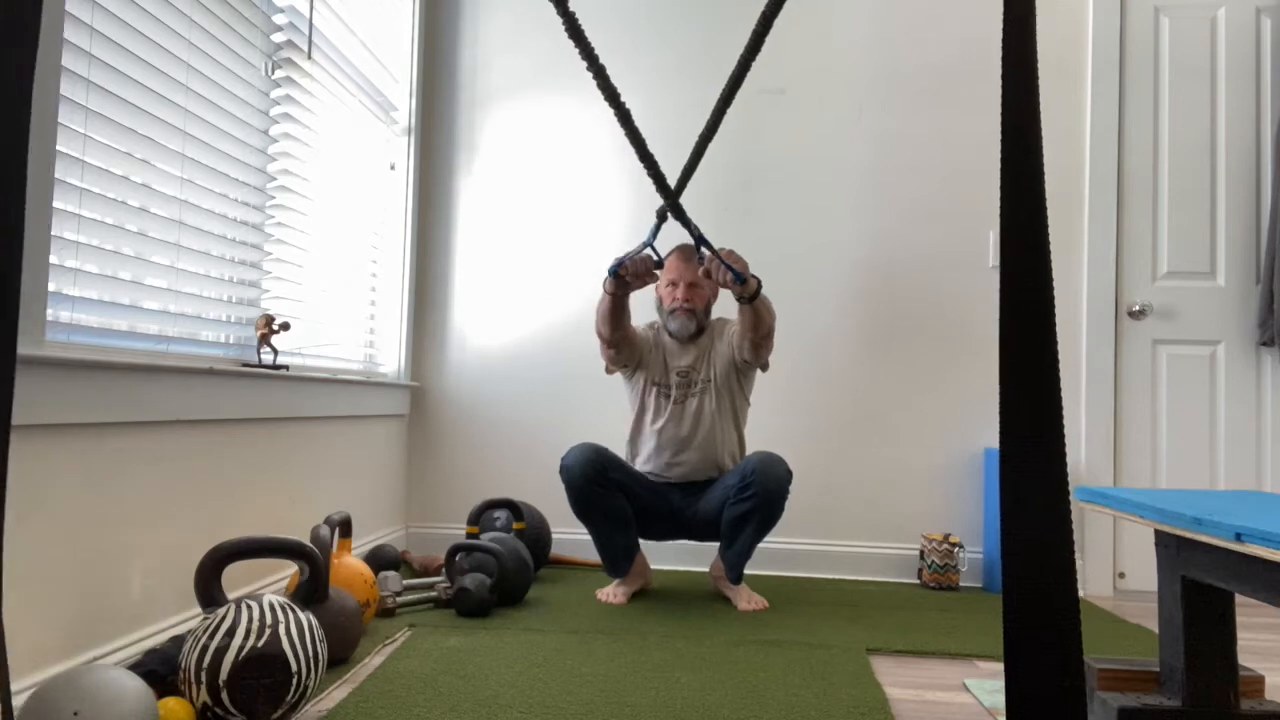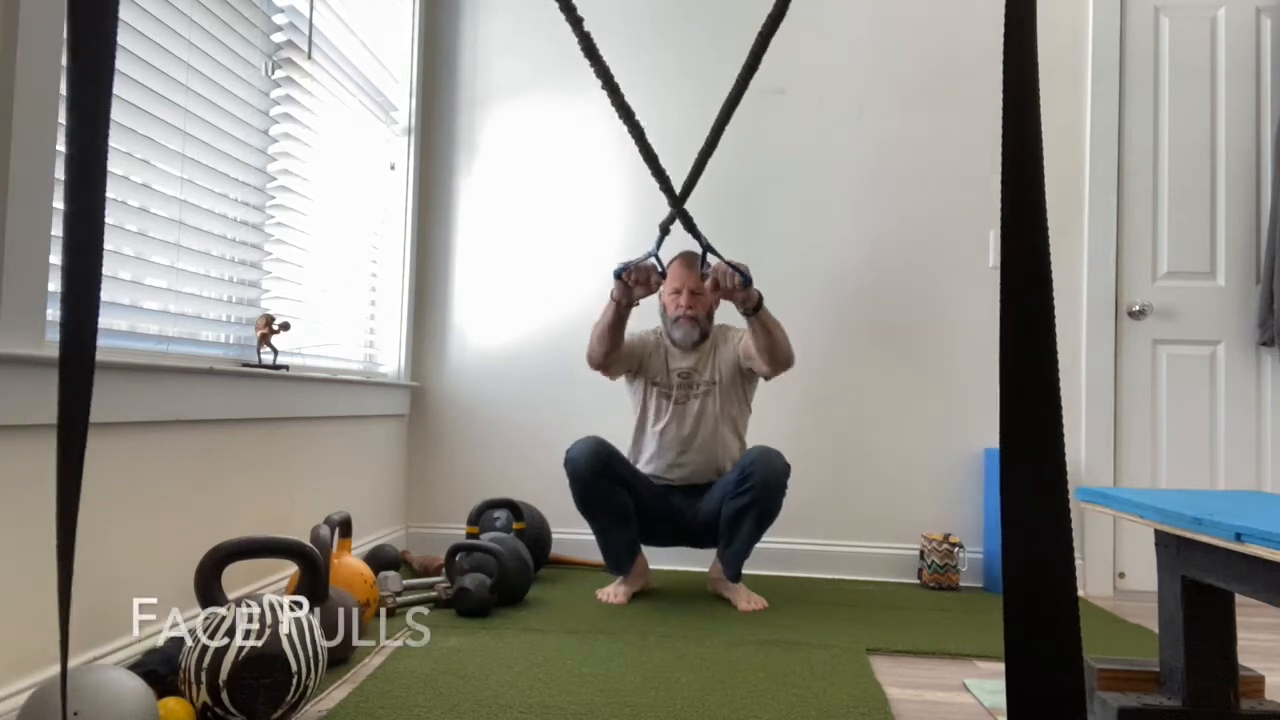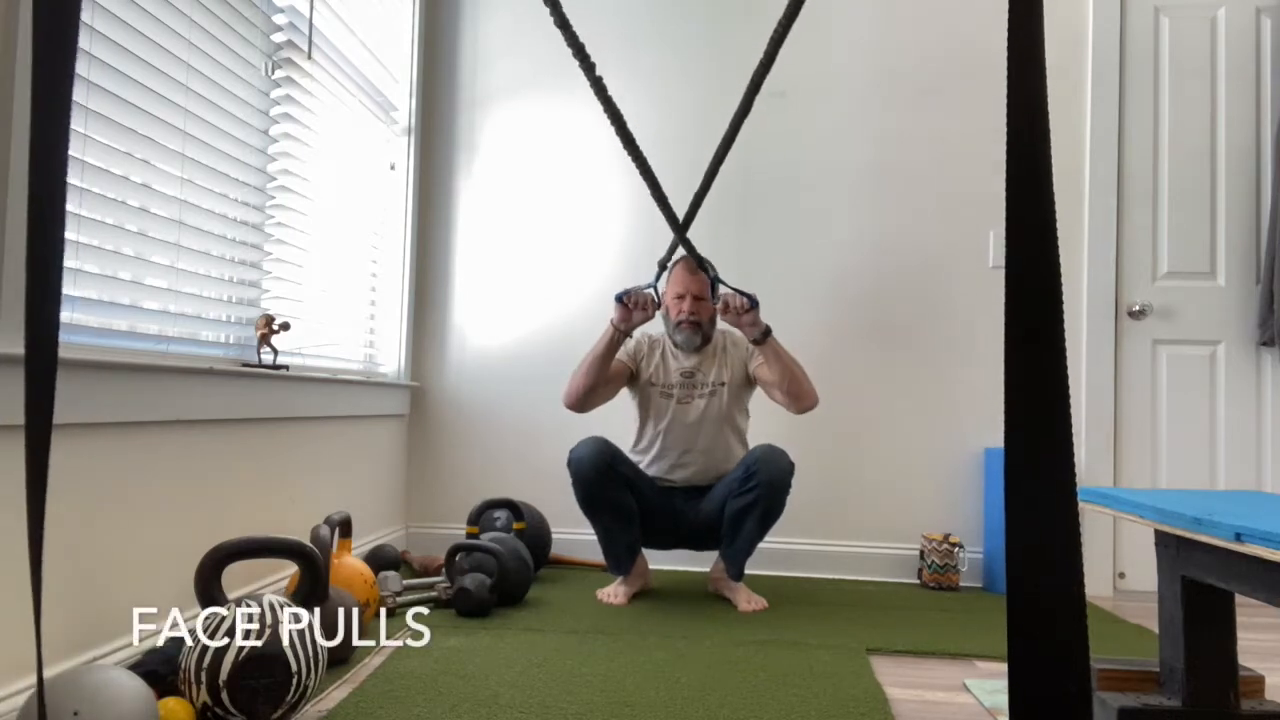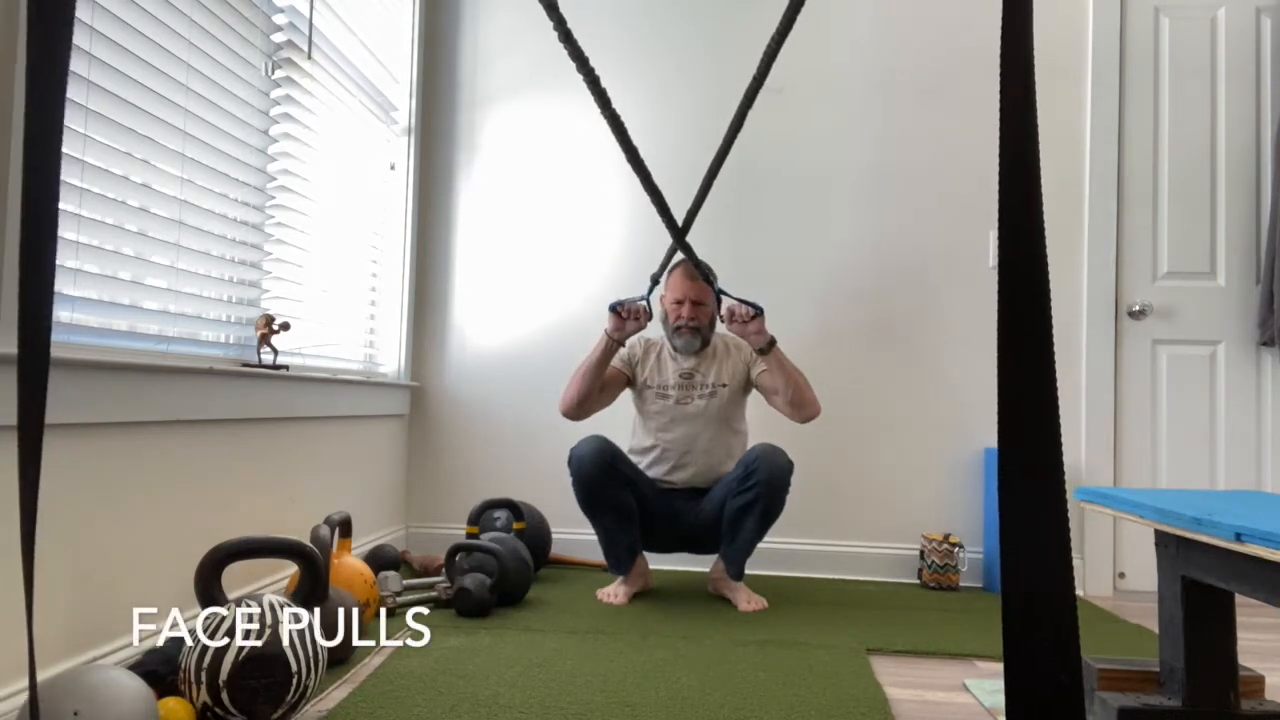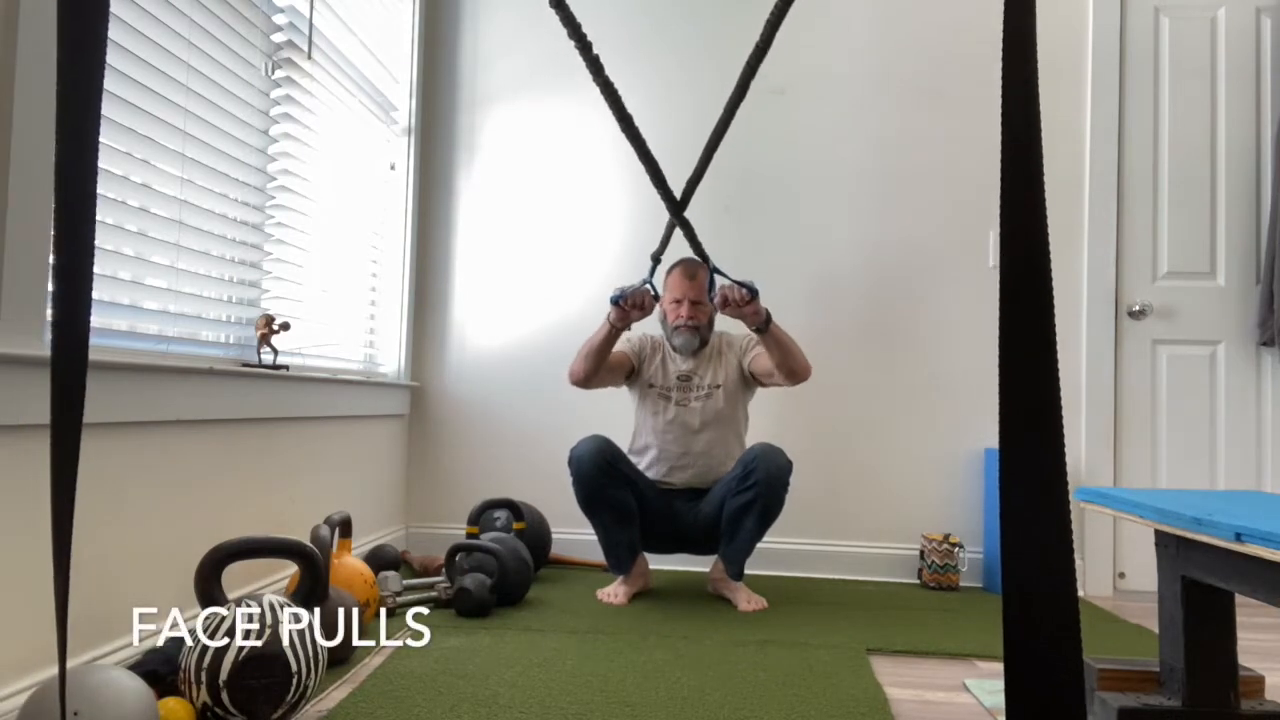
dt=0.5s
person 1, frame 1
left shoulder: (731, 341)
right shoulder: (640, 344)
left elbow: (761, 331)
right elbow: (610, 334)
left wrist: (747, 288)
right wrist: (616, 288)
left hip: (715, 498)
right hip: (648, 496)
left knee: (770, 471)
right knee: (580, 462)
left ankle: (728, 573)
right ankle: (629, 571)
person 1, frame 2
left shoulder: (734, 347)
right shoulder: (643, 347)
left elbow: (780, 360)
right elbow: (599, 357)
left wrist: (750, 303)
right wrist: (621, 299)
left hip: (714, 503)
right hip: (649, 501)
left knee: (768, 464)
right knee: (584, 455)
left ankle: (727, 573)
right ankle: (629, 569)
person 1, frame 3
left shoulder: (740, 350)
right shoulder: (641, 349)
left elbow: (803, 401)
right elbow: (576, 400)
left wrist: (757, 331)
right wrist: (618, 329)
left hip: (716, 505)
right hip: (651, 503)
left knee: (772, 462)
right knee: (588, 455)
left ankle: (728, 574)
right ankle: (630, 571)
person 1, frame 4
left shoulder: (741, 354)
right shoulder: (639, 353)
left elbow: (805, 410)
right elbow: (572, 408)
left wrist: (762, 342)
right wrist: (612, 338)
left hip: (716, 509)
right hip: (651, 506)
left knee: (771, 461)
right knee: (588, 454)
left ankle: (728, 573)
right ankle: (630, 571)
person 1, frame 5
left shoulder: (738, 351)
right shoulder: (641, 351)
left elbow: (796, 371)
right elbow: (581, 374)
left wrist: (759, 319)
right wrist: (616, 321)
left hip: (715, 510)
right hip: (651, 507)
left knee: (770, 460)
right knee: (589, 453)
left ankle: (727, 574)
right ankle: (630, 570)
